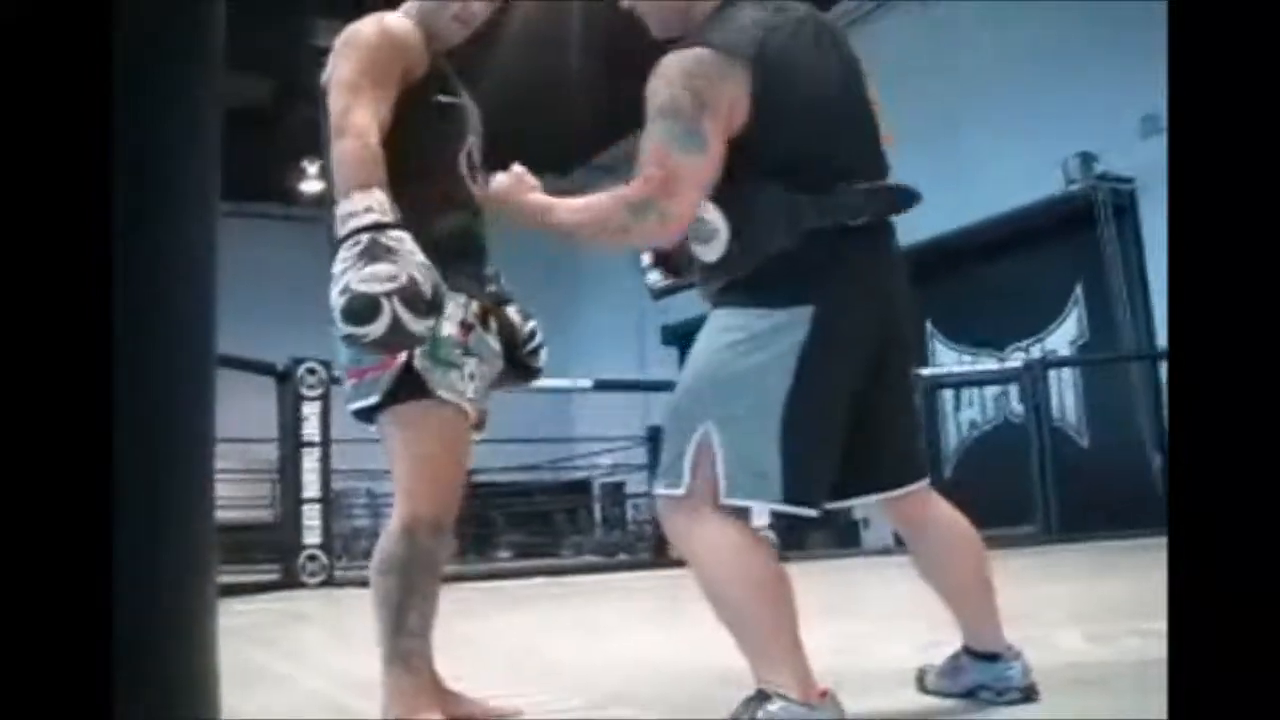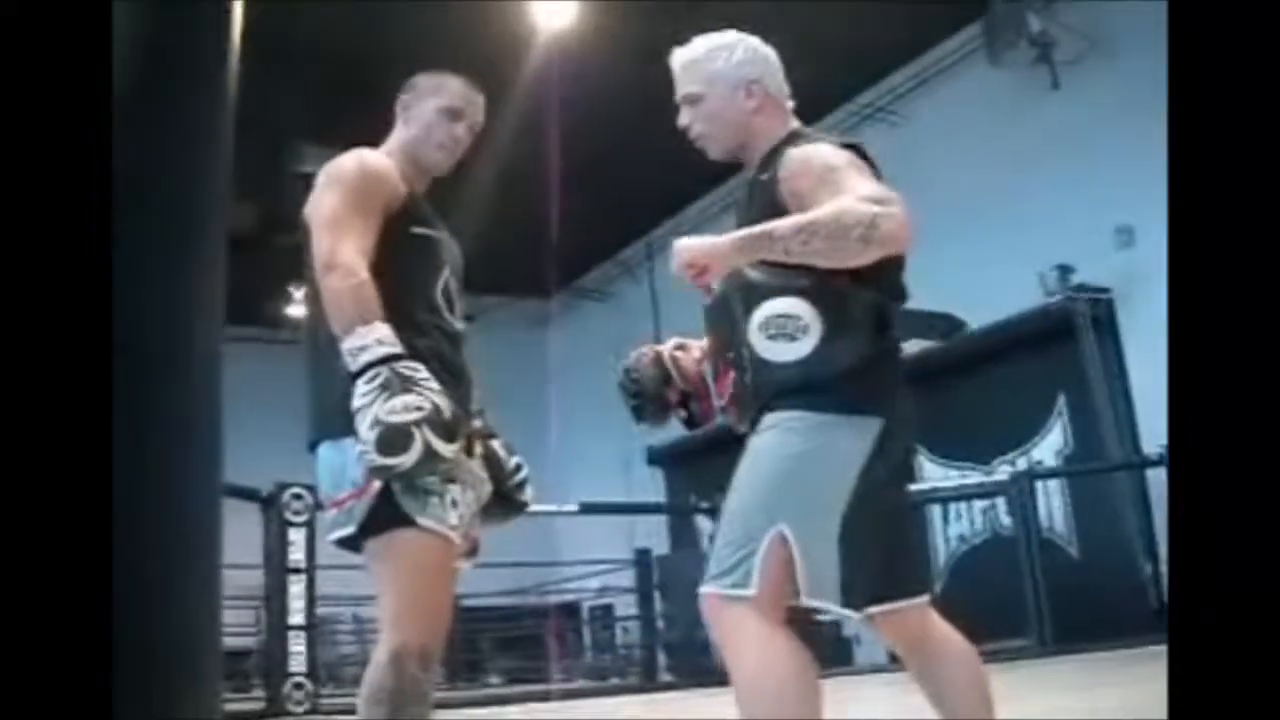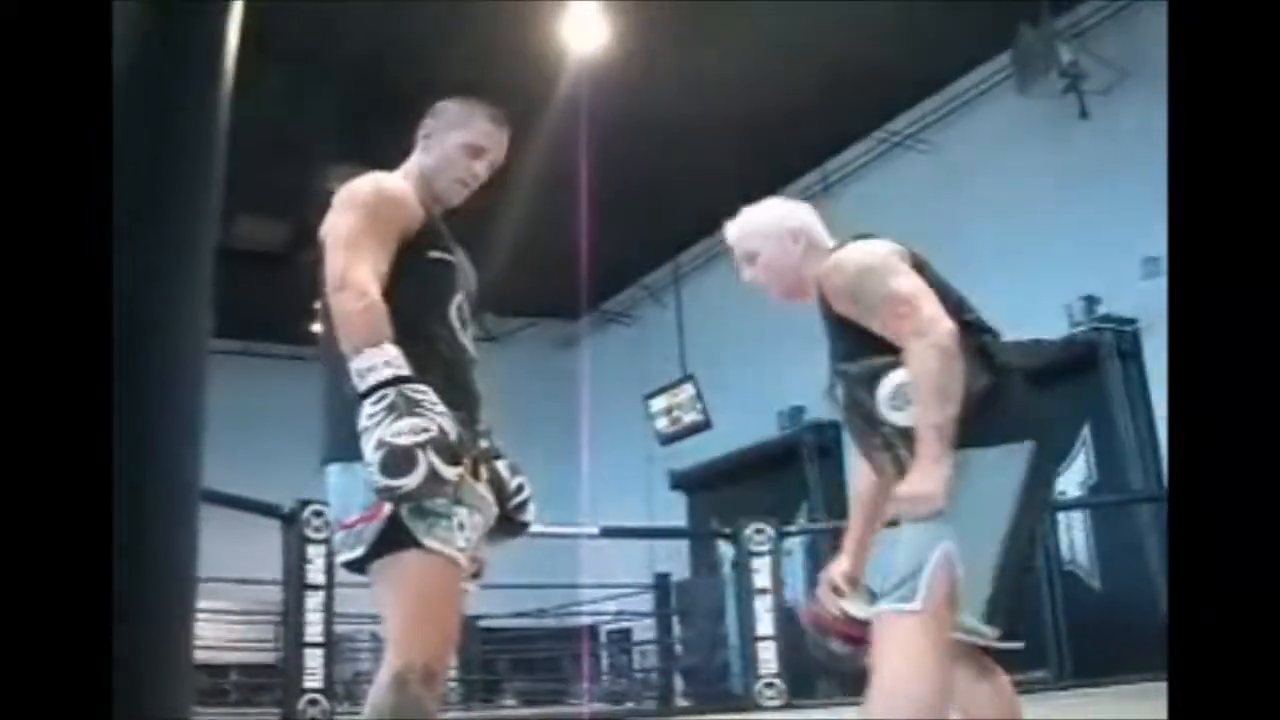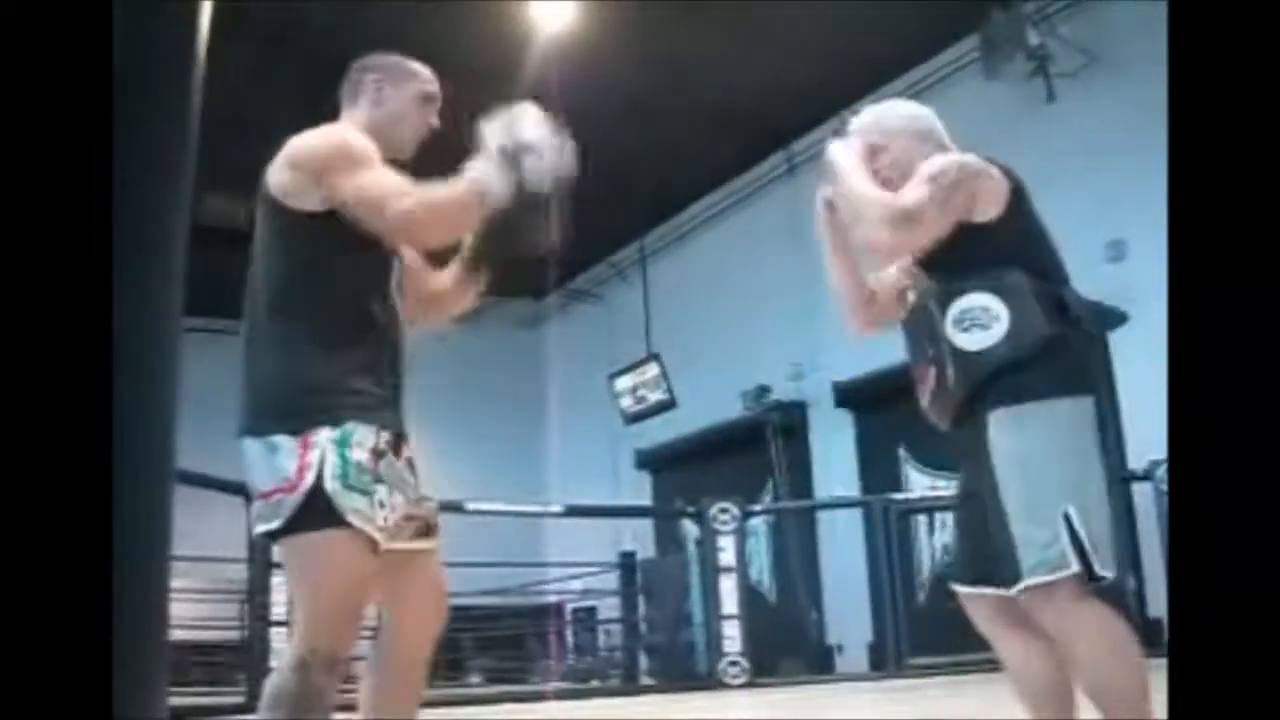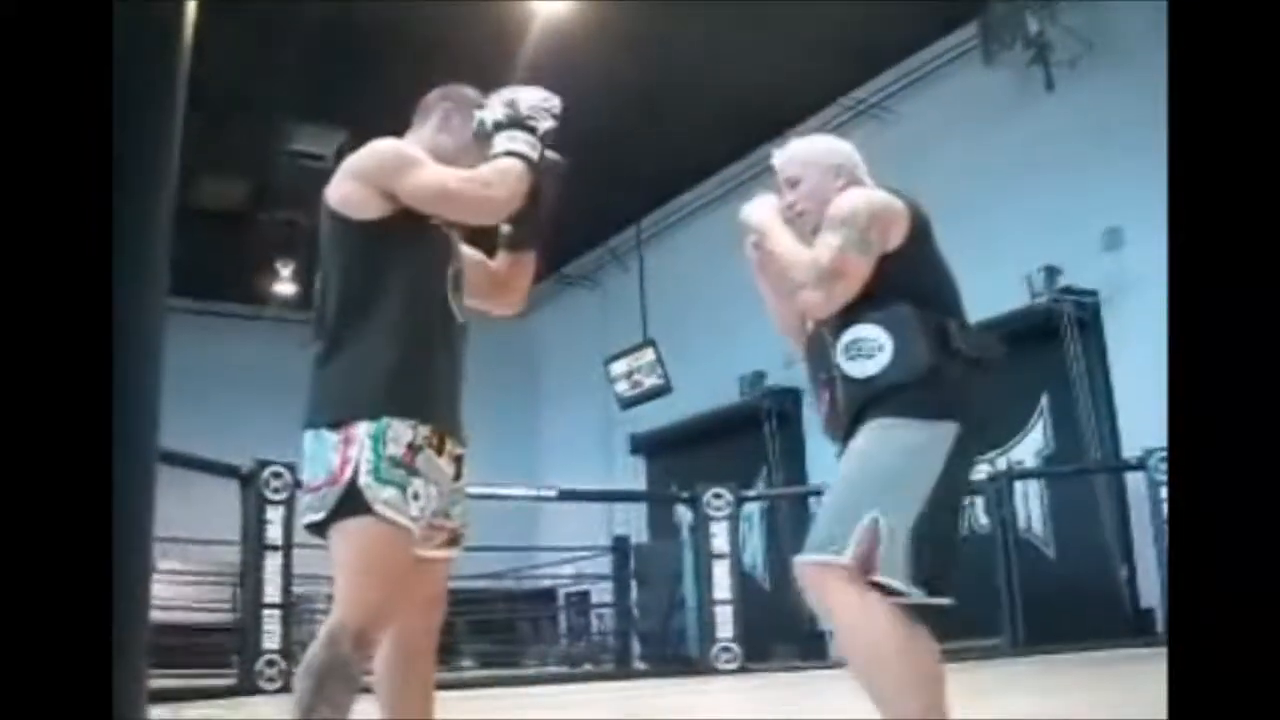
dt=1s
person 1, frame 1
left shoulder: (444, 83)
right elbow: (354, 132)
left wrist: (491, 300)
right wrist: (369, 235)
left hip: (447, 294)
right hip: (403, 285)
left knee: (436, 501)
right knee: (426, 499)
person 1, frame 2
left shoulder: (426, 223)
right shoulder: (362, 173)
right elbow: (340, 270)
left wrist: (478, 434)
right wrist: (384, 373)
left hip: (433, 432)
right hip: (386, 427)
left knee: (421, 637)
right knee: (413, 635)
person 1, frame 3
left shoulder: (444, 248)
right shoulder: (378, 196)
right elbow: (352, 291)
left wrist: (486, 455)
right wrist: (389, 398)
left hip: (442, 454)
right hip: (398, 450)
left knee: (428, 655)
right knee: (418, 653)
person 1, frame 4
left shoulder: (368, 199)
right shoulder: (327, 148)
left elbow: (433, 302)
right elbow: (417, 218)
left wrist: (494, 211)
right wrist: (499, 166)
left hip: (364, 422)
right hip: (320, 419)
left knee: (418, 611)
right knee: (326, 639)
person 1, frame 5
left shoulder: (435, 227)
right shoulder: (382, 160)
left elbow: (505, 293)
right elbow: (487, 197)
left wrist: (527, 217)
right wrist: (519, 138)
left hip: (427, 426)
right hip: (371, 420)
left knee: (418, 618)
right knee: (362, 614)
person 2, frame 1
left shoulder: (695, 68)
left elbow: (654, 215)
left wrist: (533, 204)
left hip: (783, 298)
right hip: (871, 280)
left knee: (693, 502)
right knee: (904, 488)
right ankle: (991, 659)
person 2, frame 2
left shoulder: (810, 164)
right shoulder: (769, 184)
left elbow: (886, 223)
left wrist: (733, 246)
right wrist: (710, 351)
left hip: (829, 409)
right hip: (831, 412)
left knee: (738, 605)
right knee: (902, 612)
person 2, frame 3
left shoulder: (855, 267)
right shoulder: (850, 318)
left elbow: (935, 337)
right elbow: (876, 452)
left wrist: (933, 462)
right wrist: (851, 557)
left knee: (906, 629)
right knee: (943, 642)
person 2, frame 4
left shoulder: (956, 173)
right shoulder: (929, 232)
left elbow: (882, 233)
right elbow: (866, 313)
left wrist: (845, 163)
right wrist: (835, 226)
left hip: (1033, 396)
right hip: (991, 413)
left knee: (1053, 594)
right knee: (989, 600)
person 2, frame 5
left shoulder: (864, 206)
right shoulder: (849, 238)
left elbow: (819, 292)
right elbow: (812, 337)
left wrist: (768, 224)
right wrist: (765, 267)
left hip: (914, 415)
right hip: (895, 422)
left knee: (828, 574)
right knee: (881, 598)
